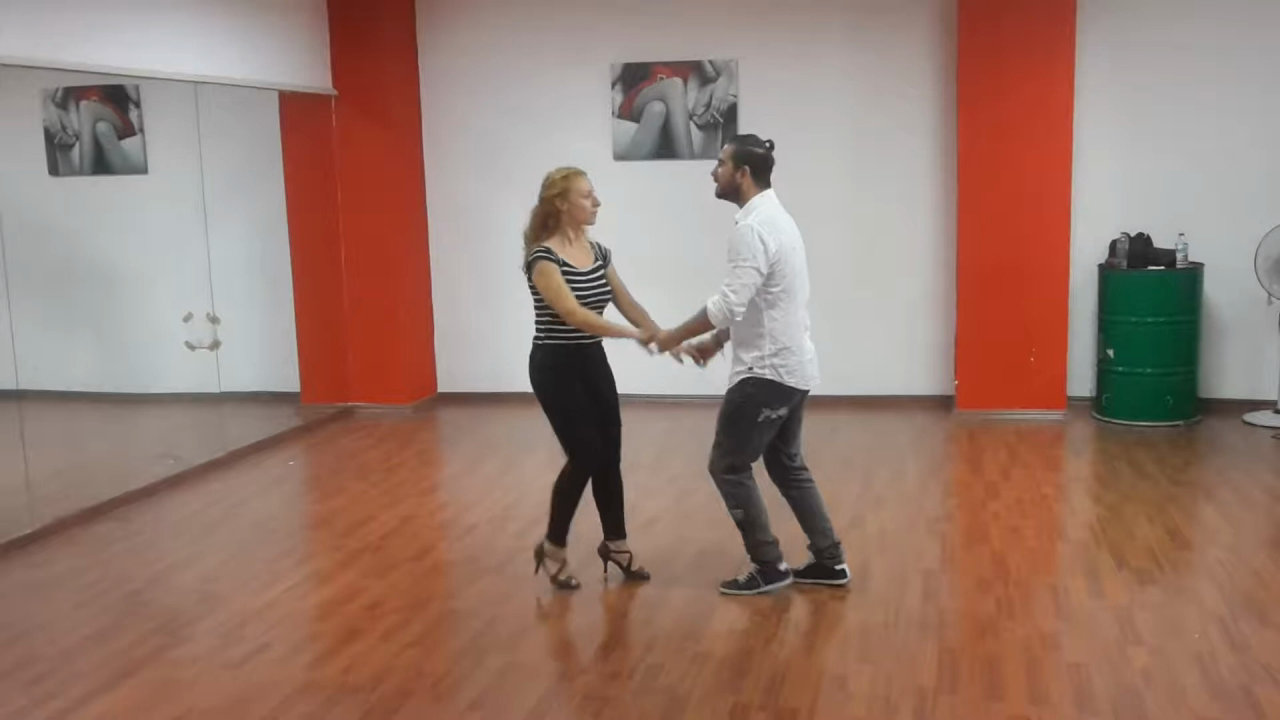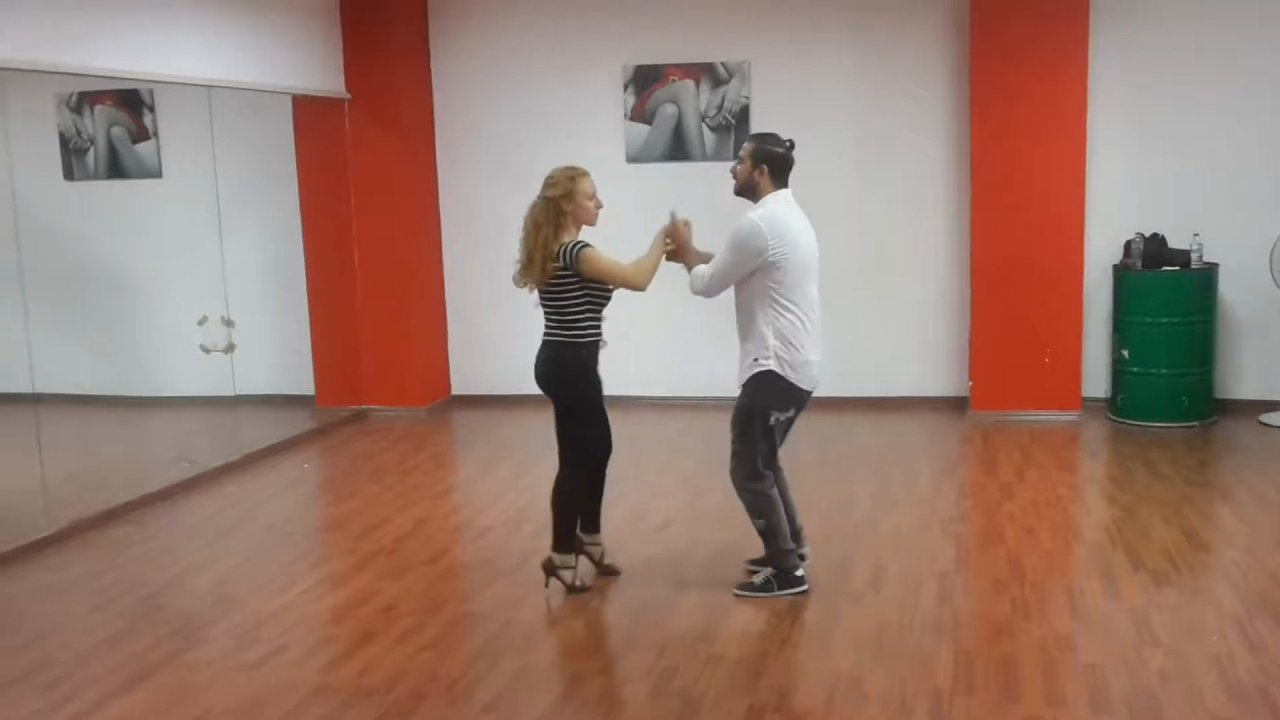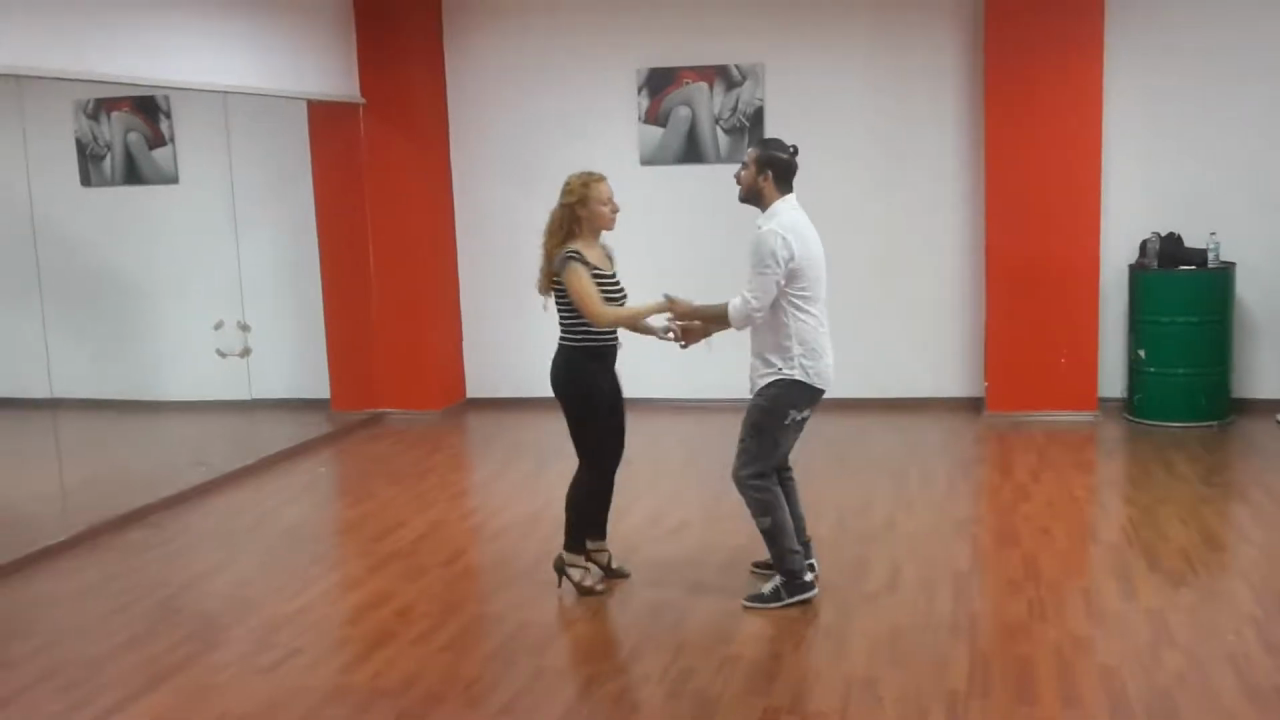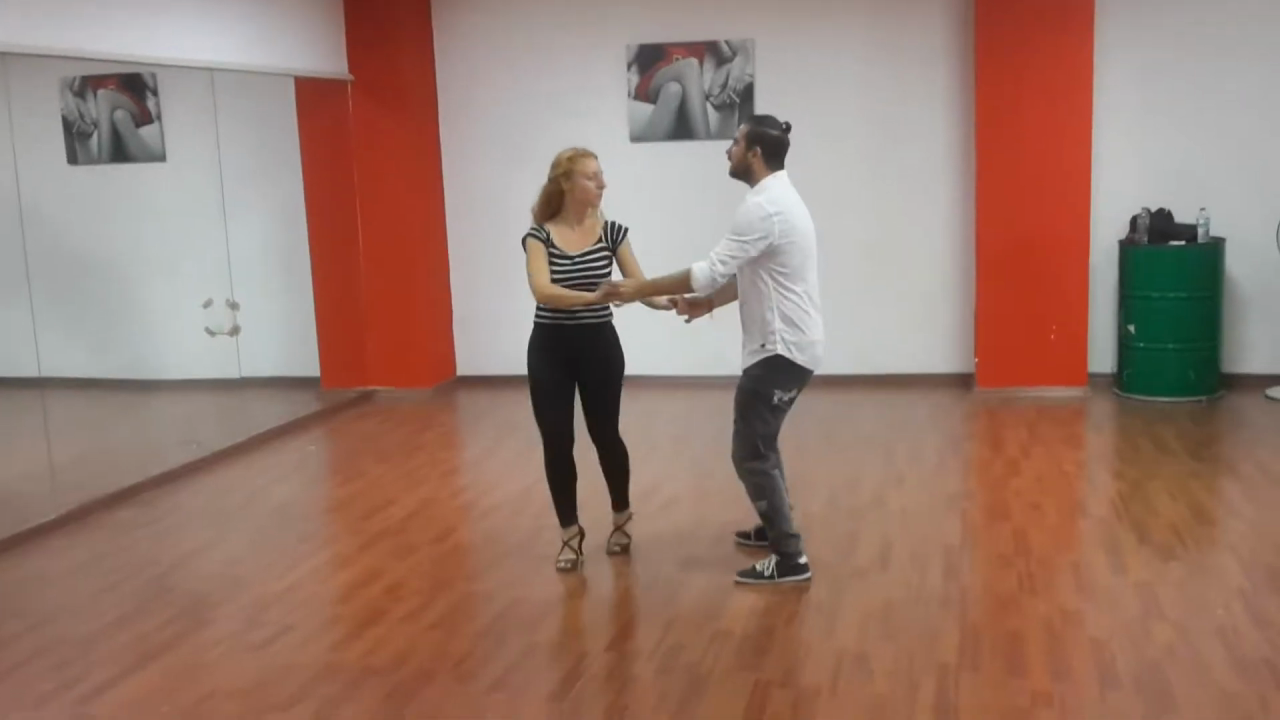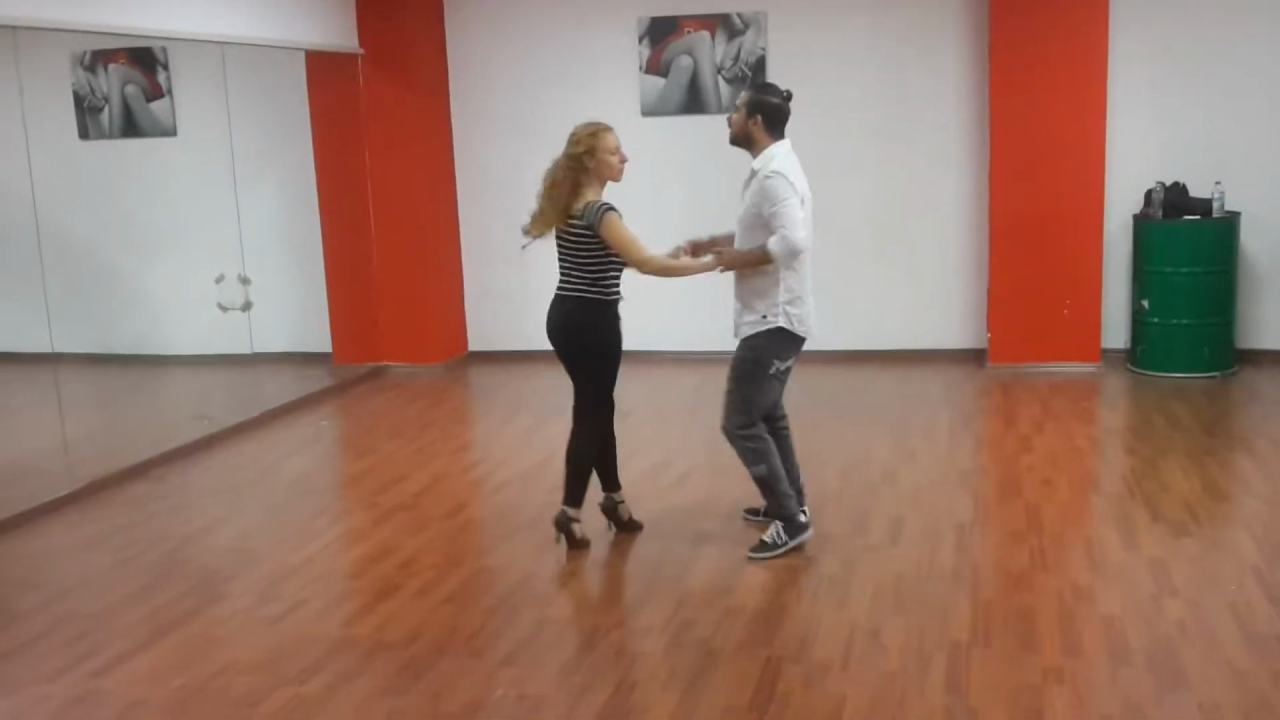
dt=0.3s
person 1, frame 1
left shoulder: (753, 227)
right shoulder: (774, 217)
left elbow: (730, 304)
left wrist: (675, 337)
right wrist: (716, 342)
left hip: (768, 372)
right hip: (791, 367)
left knee: (729, 466)
right knee: (787, 466)
left ankle: (769, 566)
right ankle: (830, 561)
person 1, frame 2
left shoulder: (758, 224)
right shoulder: (789, 216)
left elbow: (709, 284)
left wrist: (687, 252)
right wrist: (695, 254)
left hip: (775, 368)
right hip: (794, 365)
left knee: (749, 472)
right knee: (763, 463)
left ankle: (786, 572)
right ankle: (791, 547)
person 1, frame 3
left shoulder: (774, 232)
right shoulder: (791, 222)
left elbow: (749, 310)
left wrist: (694, 312)
right wrist: (707, 326)
left hip: (791, 373)
right hip: (796, 368)
left knee: (753, 473)
right knee: (773, 466)
left ankle: (795, 576)
right ankle: (798, 555)
person 1, frame 4
left shoulder: (762, 206)
right shoulder: (780, 199)
left elbow: (713, 270)
left wrist: (642, 287)
right wrist: (705, 303)
left hip: (780, 351)
right hip: (792, 346)
left knee: (752, 452)
right knee: (759, 442)
left ankle: (789, 558)
right ankle: (776, 526)
person 1, frame 5
left shoulder: (774, 174)
right shoulder: (773, 168)
left elbow: (792, 241)
left wrist: (736, 260)
right wrist: (713, 243)
left hip: (773, 321)
right hip: (771, 316)
left knee: (741, 423)
right knee: (767, 416)
left ankle: (791, 521)
right ankle: (789, 502)
person 2, frame 1
left shoulder: (597, 252)
right shoulder: (543, 256)
left elbow: (626, 303)
right elbow: (574, 315)
right wrist: (634, 334)
left hip: (590, 362)
right hip: (554, 365)
left knee: (608, 455)
right knee: (583, 457)
left ankle: (615, 544)
right ankle: (552, 548)
person 2, frame 2
left shoulder: (558, 249)
right shoulder: (574, 251)
left elbow: (602, 287)
right elbow: (637, 280)
left wrist: (654, 252)
right wrist: (658, 244)
left hip: (564, 362)
right hip: (570, 365)
left knee: (596, 451)
right knee: (577, 459)
left ankle: (589, 541)
right ankle: (561, 557)
person 2, frame 3
left shoulder: (602, 253)
right shoulder: (570, 259)
left elbow: (616, 313)
right elbow: (599, 316)
left wrist: (659, 329)
right wrist: (657, 306)
left hip: (596, 368)
right hip: (580, 370)
left knee: (607, 458)
right knee: (595, 461)
left ankle: (595, 548)
right ankle: (572, 556)
person 2, frame 4
left shoulder: (614, 231)
right shoulder: (539, 236)
left elbow: (638, 284)
right elbow: (543, 292)
left wrist: (668, 303)
right wrist: (595, 299)
left hip: (600, 343)
right hip: (551, 346)
left knee: (606, 434)
right knee: (557, 442)
left ankle: (622, 515)
right ankle: (571, 531)
person 2, frame 5
left shoulder: (574, 207)
right shoulder: (598, 211)
right elbow: (643, 263)
left wrist: (669, 256)
right wrist: (702, 265)
left hip: (568, 317)
right hip: (591, 322)
left knee: (597, 410)
right knee: (592, 415)
left ankle: (613, 499)
right ankle: (570, 511)
